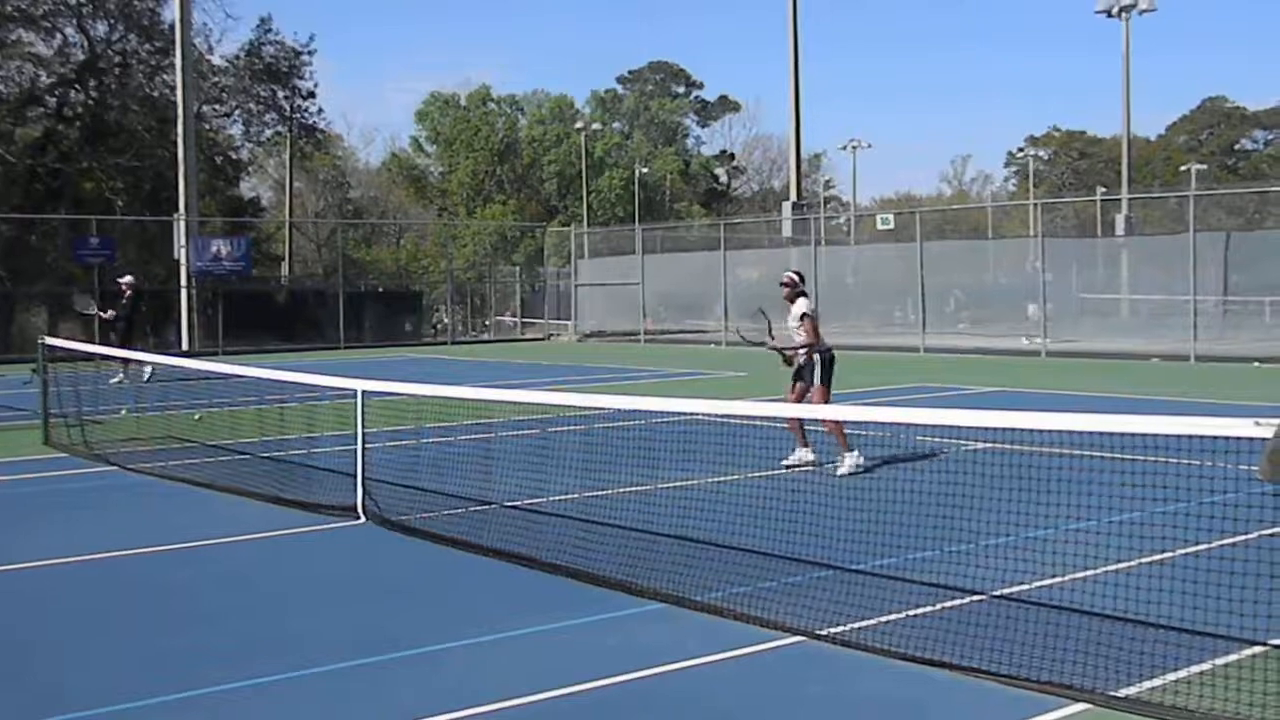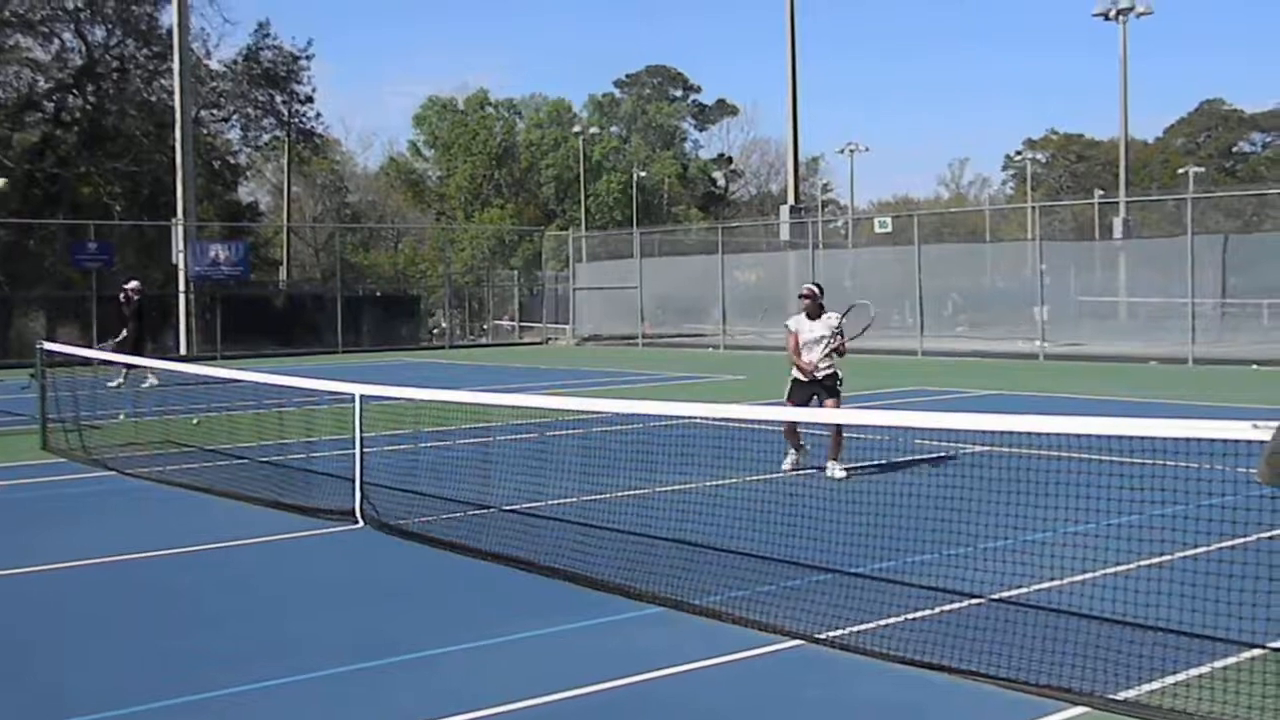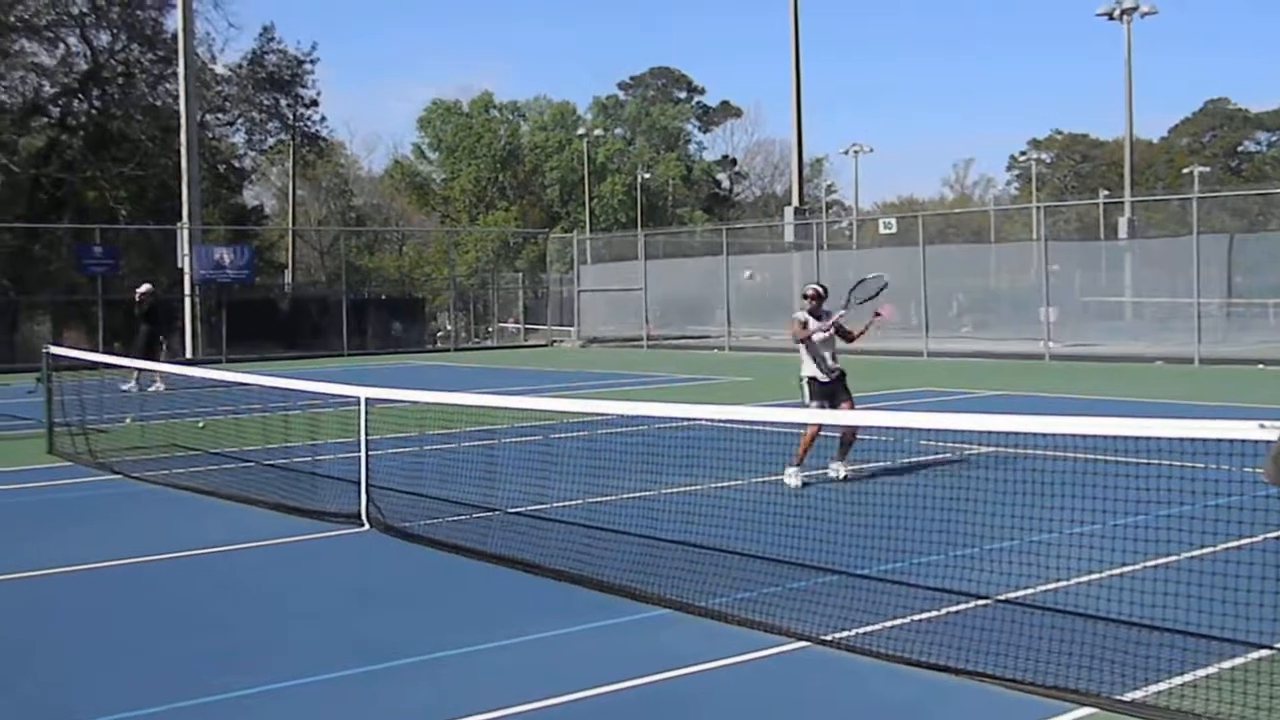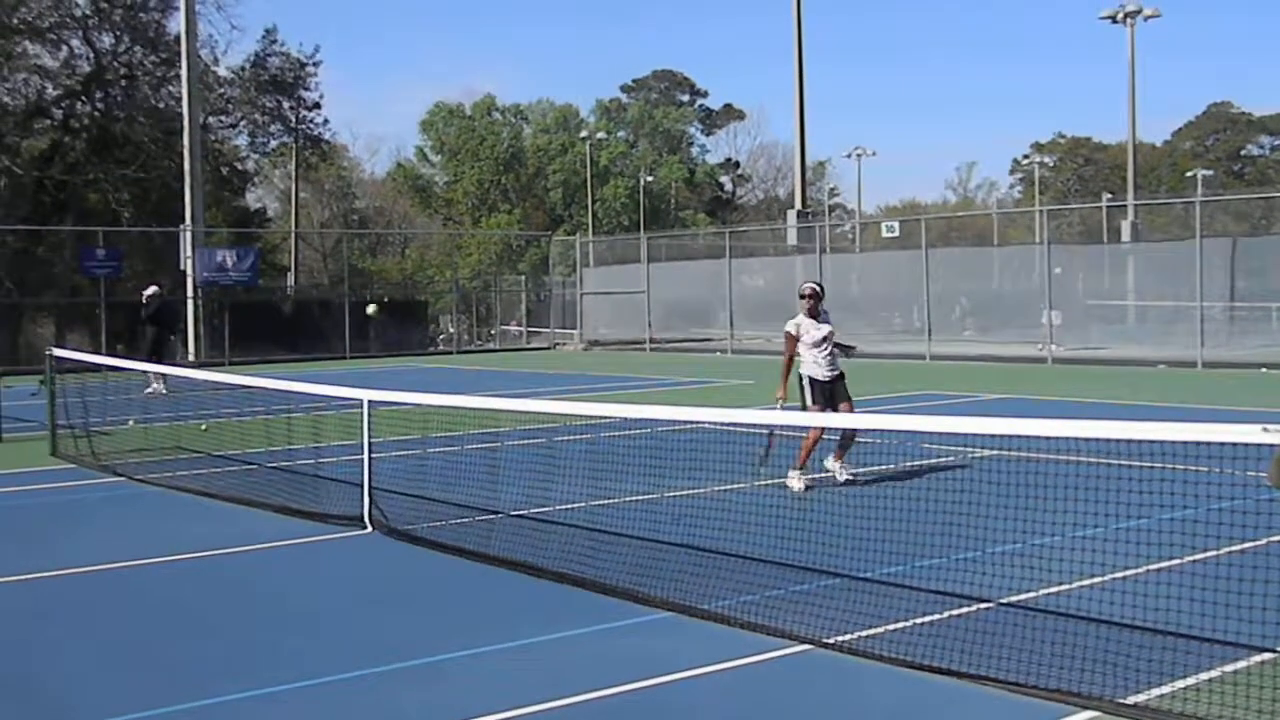
dt=0.3s
person 1, frame 1
left shoulder: (803, 306)
right shoulder: (796, 306)
left elbow: (813, 340)
left wrist: (782, 347)
right wrist: (792, 351)
left hip: (818, 360)
right hip: (806, 361)
right knee: (791, 405)
left ankle: (851, 455)
right ankle: (804, 450)
person 1, frame 2
left shoulder: (833, 319)
right shoulder: (794, 322)
left elbow: (840, 353)
right elbow: (793, 353)
left wrist: (840, 345)
right wrist: (803, 365)
left hip: (827, 377)
right hip: (802, 378)
right knee: (788, 425)
left ankle: (833, 463)
right ankle: (797, 451)
person 1, frame 3
left shoulder: (827, 316)
right shoulder: (801, 318)
left elbow: (849, 338)
right elbow: (797, 336)
left wrist: (871, 321)
right wrist: (821, 327)
left hip: (836, 377)
right hip: (814, 379)
left knee: (851, 424)
right knee: (816, 425)
left ankle: (838, 464)
right ankle: (792, 469)
person 1, frame 4
left shoulder: (824, 316)
right shoulder: (795, 324)
right elbow: (788, 357)
left wrist: (840, 347)
right wrist: (783, 388)
left hip: (835, 378)
right hip: (812, 379)
left knee: (851, 427)
right knee: (817, 430)
left ankle: (836, 461)
right ankle: (795, 473)
